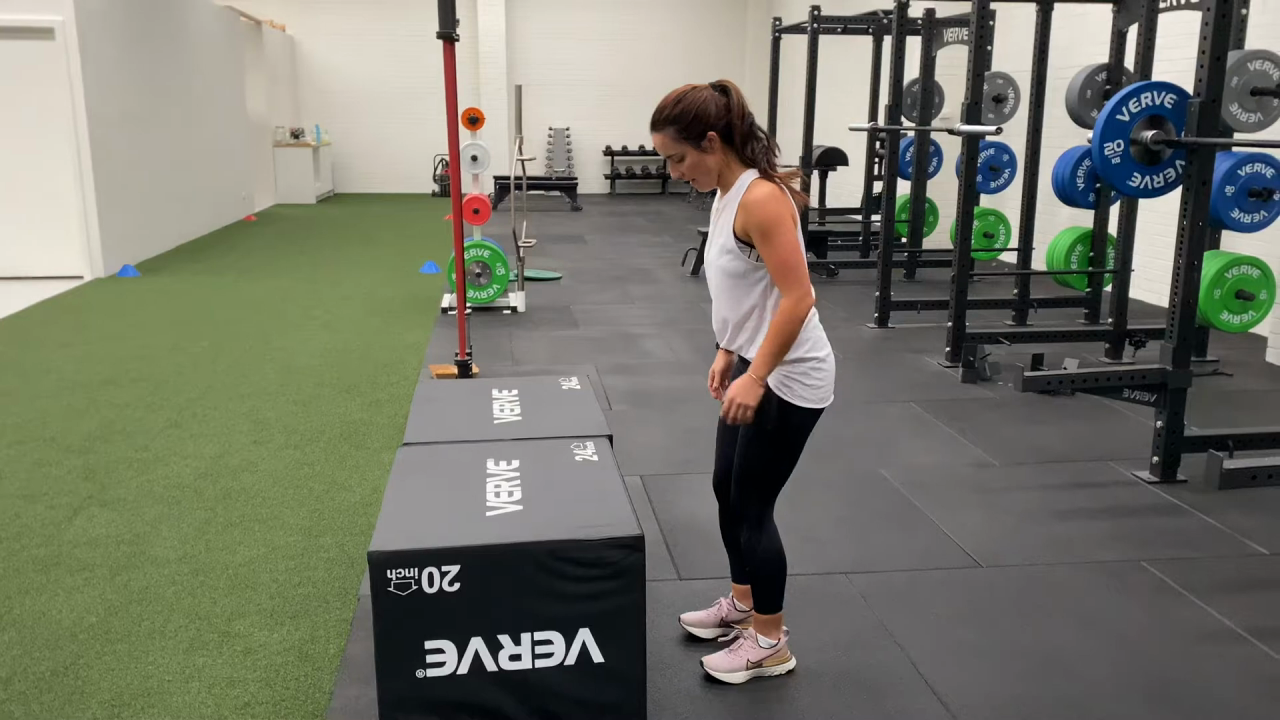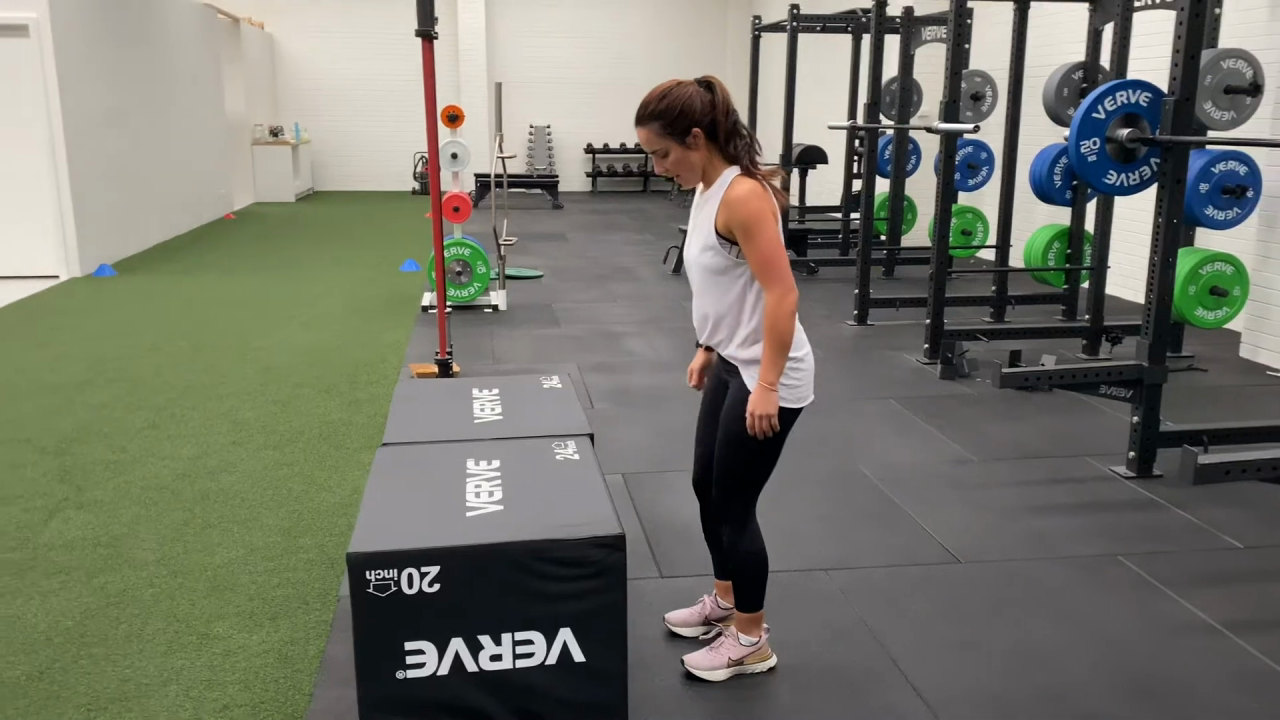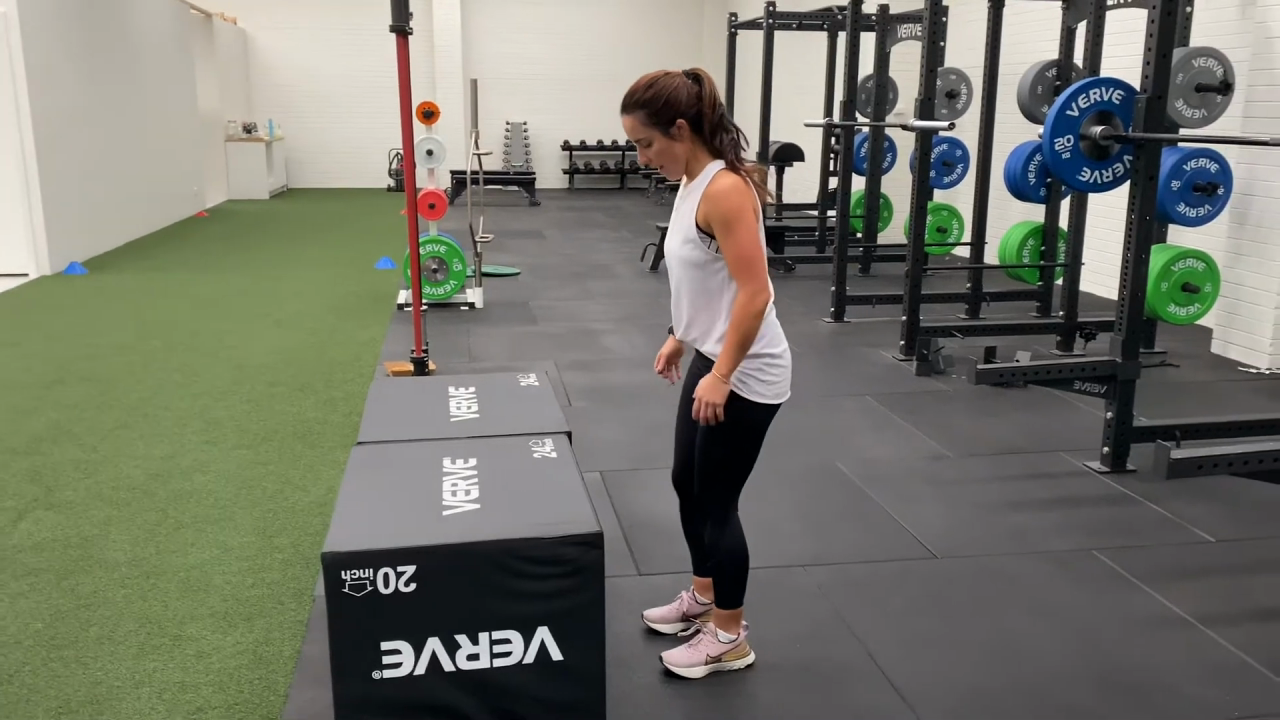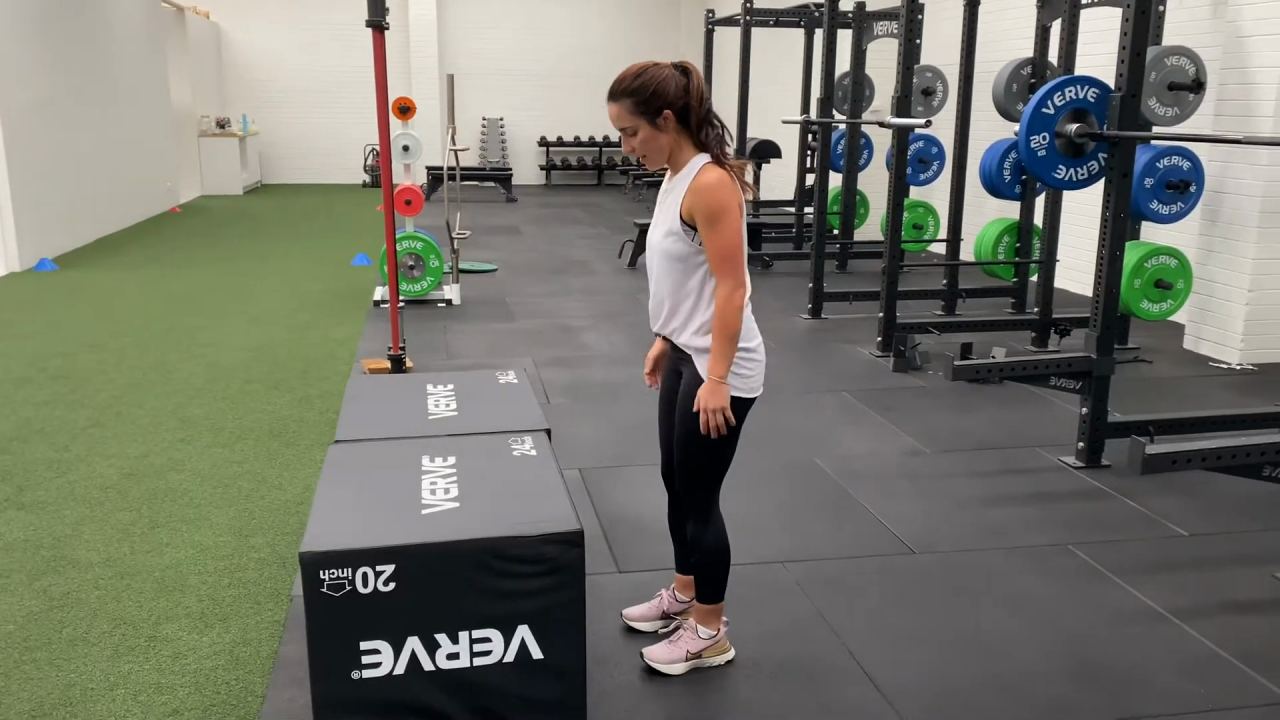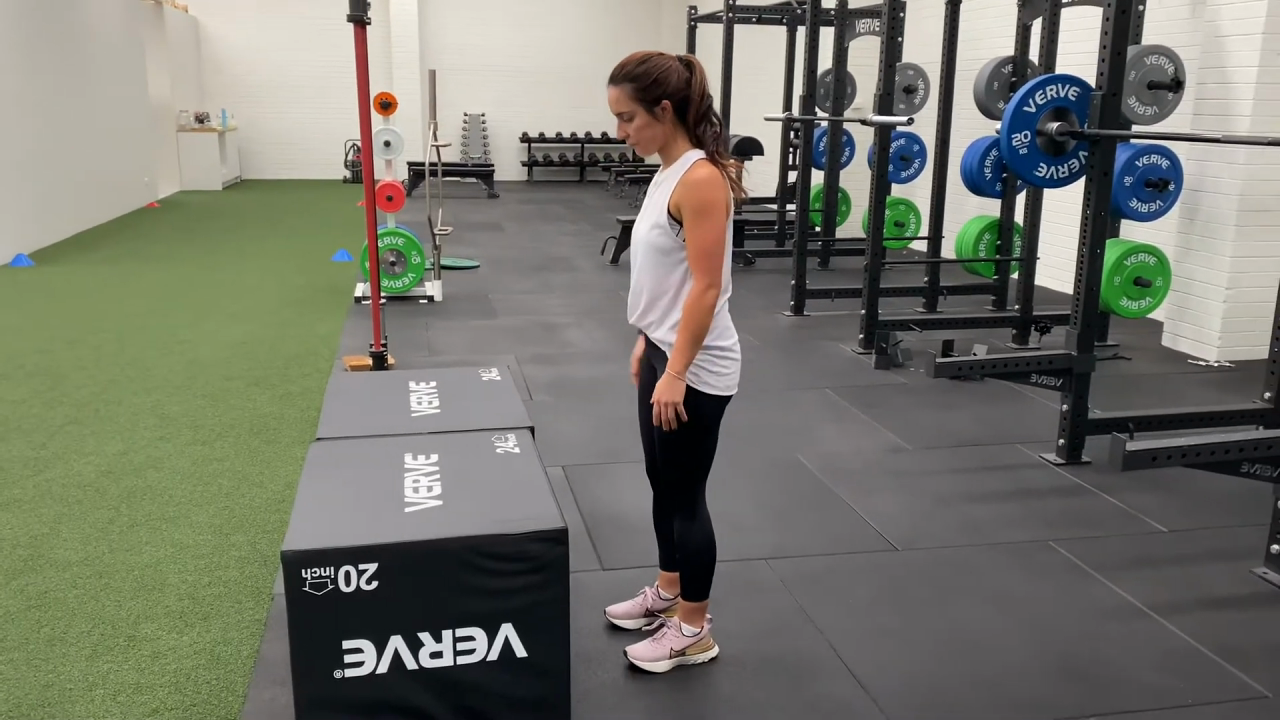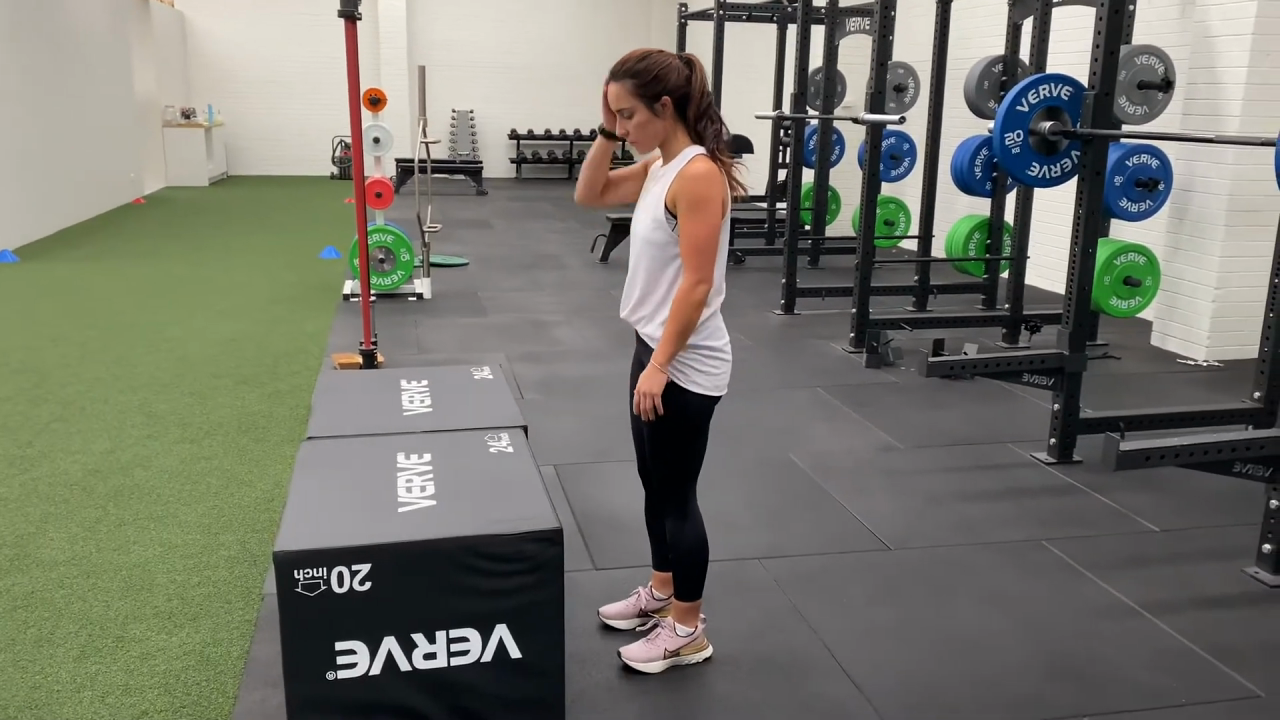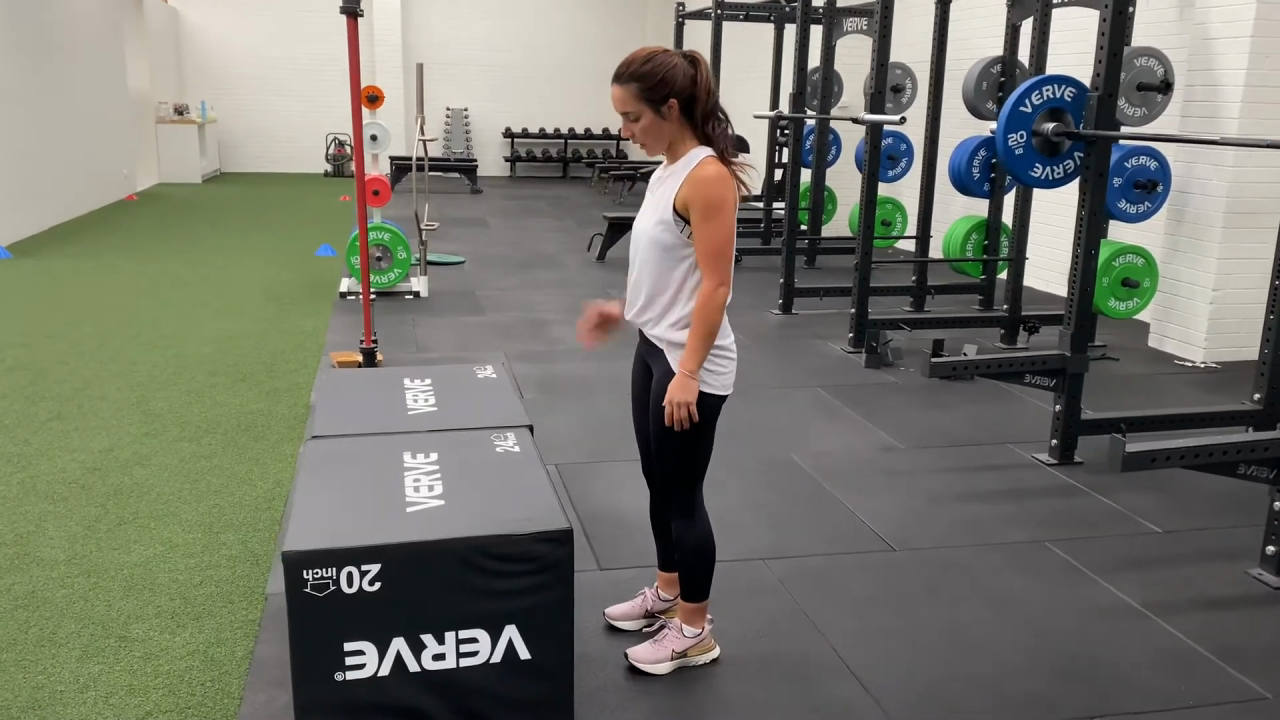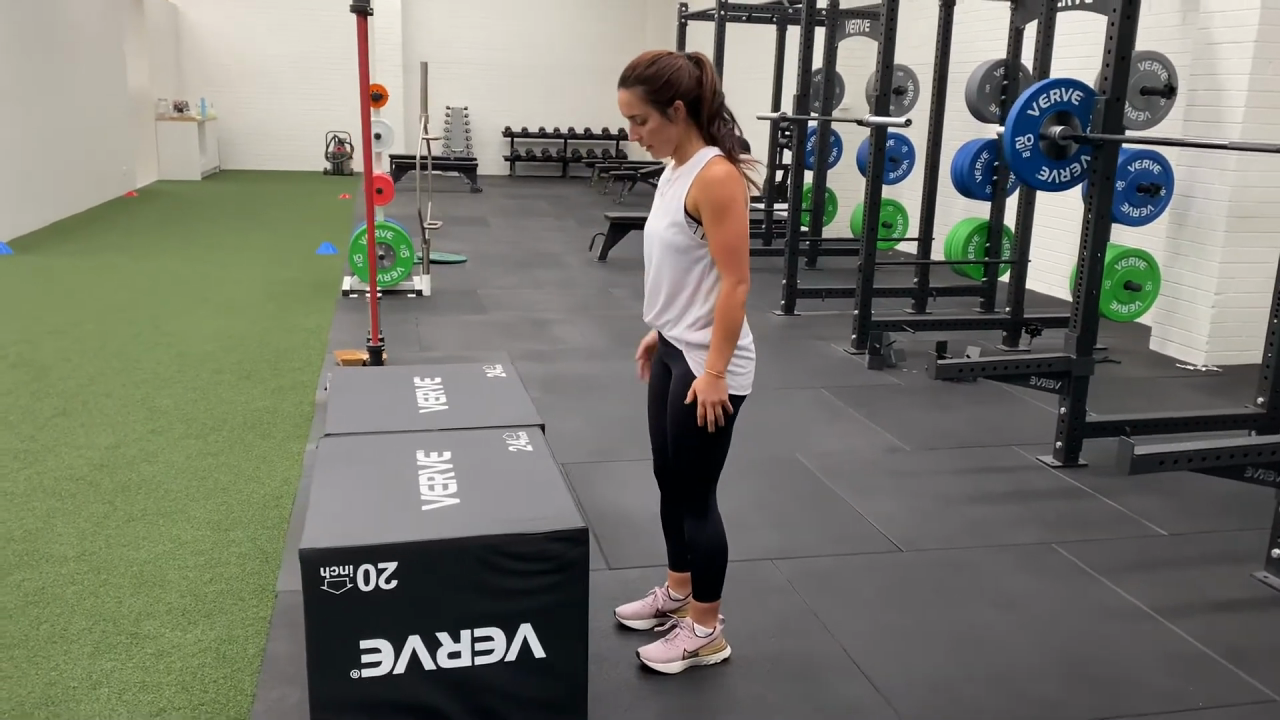
dt=0.5s
person 1, frame 1
left shoulder: (761, 199)
right shoulder: (727, 195)
left elbow: (797, 297)
left wrist: (753, 379)
right wrist: (727, 353)
left hip: (789, 378)
right hip: (755, 364)
left knee: (751, 503)
right knee: (728, 490)
left ankle: (770, 642)
right ankle: (742, 604)
person 1, frame 2
left shoulder: (743, 195)
right shoulder: (708, 191)
left elbow: (781, 294)
left wrist: (767, 387)
right wrist: (706, 348)
left hip: (766, 378)
right hip: (732, 366)
left knee: (734, 503)
right knee: (708, 487)
left ankle: (751, 641)
right ankle: (725, 601)
person 1, frame 3
left shoulder: (724, 190)
right shoulder: (693, 183)
left elbow: (754, 292)
left wrist: (721, 378)
right wrist: (680, 336)
left hip: (745, 373)
right hip: (711, 358)
left knee: (716, 499)
right knee: (687, 484)
left ankle: (729, 637)
right ankle: (703, 596)
person 1, frame 4
left shoulder: (711, 183)
right shoulder: (677, 177)
left elbow: (731, 288)
left wrist: (715, 381)
right wrist: (663, 342)
left hip: (717, 369)
right hip: (685, 355)
left knee: (699, 496)
right knee: (676, 484)
left ankle: (709, 633)
right ankle: (684, 594)
person 1, frame 5
left shoulder: (701, 179)
right shoulder: (670, 172)
left elbow: (706, 288)
left wrist: (675, 376)
left hip: (695, 367)
right hip: (665, 352)
left knee: (685, 495)
right knee: (662, 485)
left ankle: (693, 631)
right ankle: (668, 590)
person 1, frame 6
left shoulder: (699, 174)
right shoulder: (660, 166)
left elbow: (697, 284)
right elbow: (587, 194)
left wrist: (659, 367)
right wrist: (608, 131)
left hip: (684, 364)
right hip: (654, 347)
left knee: (676, 493)
right knee: (655, 484)
left ankle: (687, 630)
right ankle: (661, 591)
person 1, frame 7
left shoulder: (707, 176)
right shoulder: (668, 170)
left elbow: (714, 286)
left wrist: (687, 375)
right wrist: (623, 311)
left hip: (689, 363)
right hip: (653, 351)
left knee: (682, 495)
right knee: (659, 484)
left ankle: (694, 630)
right ankle: (668, 592)
person 1, frame 8
left shoulder: (716, 177)
right shoulder: (676, 170)
left elbow: (734, 283)
left wrist: (714, 372)
left hip: (707, 365)
right hip: (675, 353)
left knee: (695, 494)
right knee: (670, 483)
left ankle: (706, 631)
right ankle: (678, 592)
